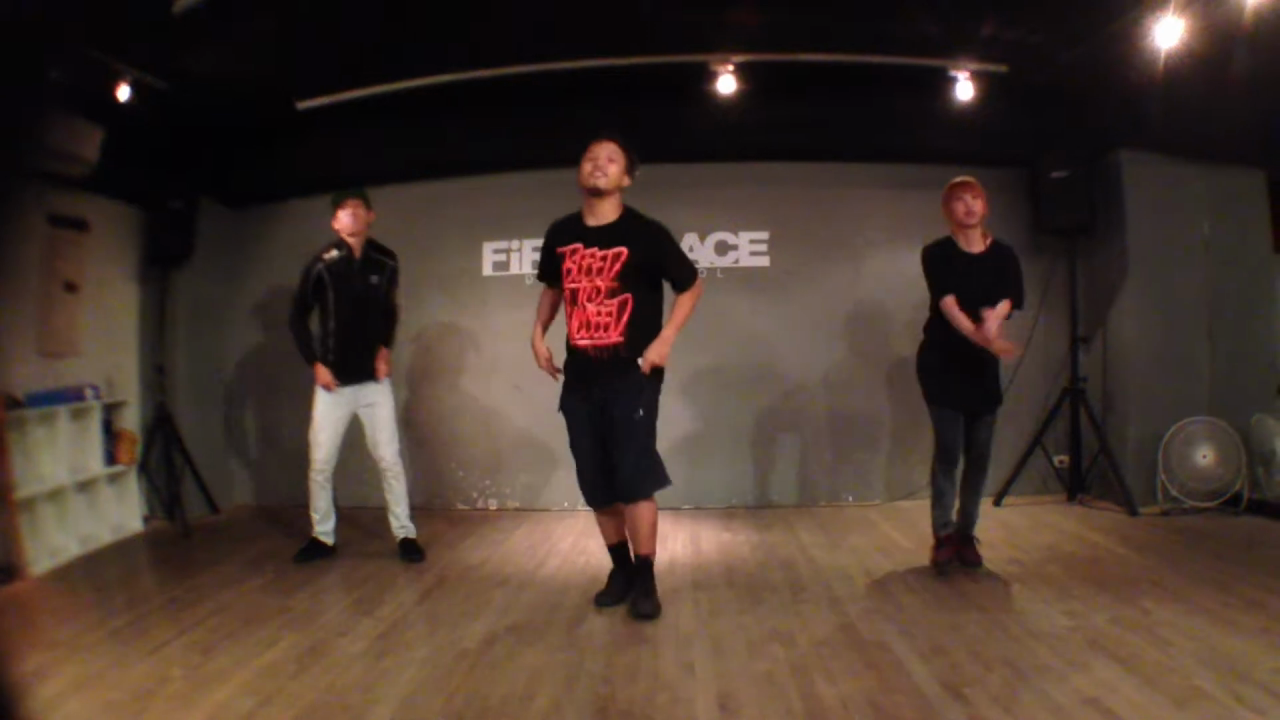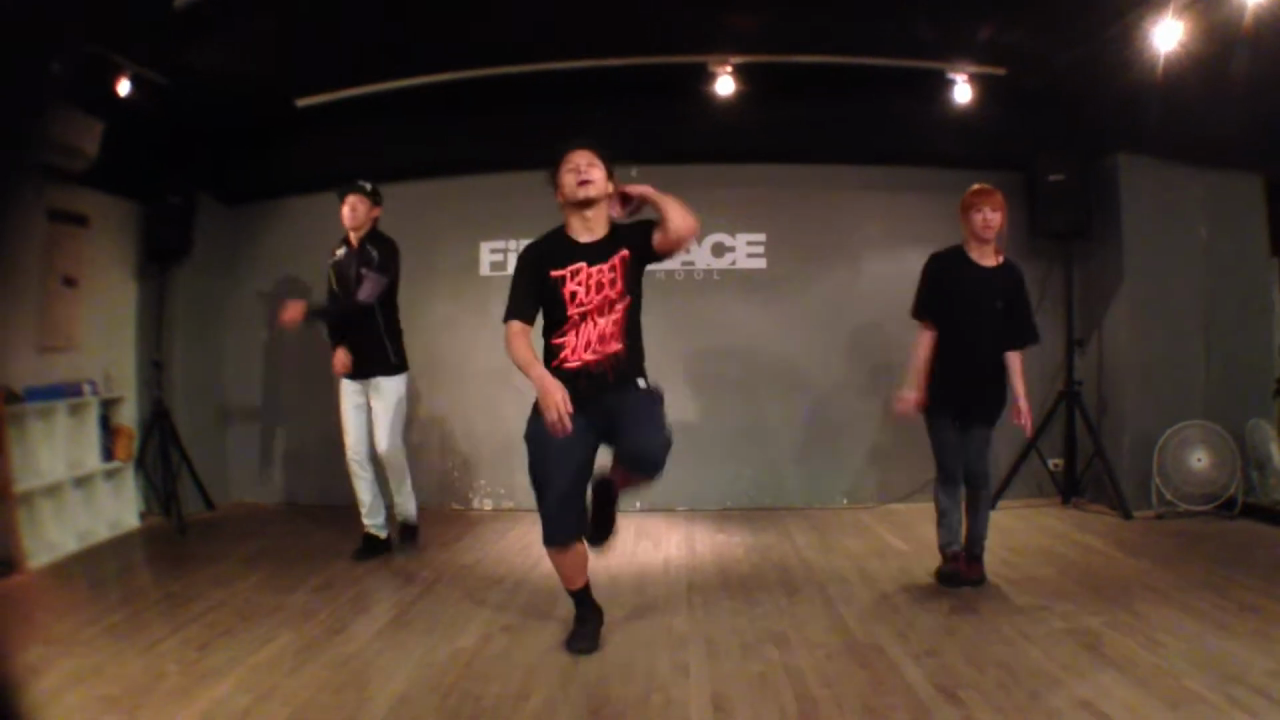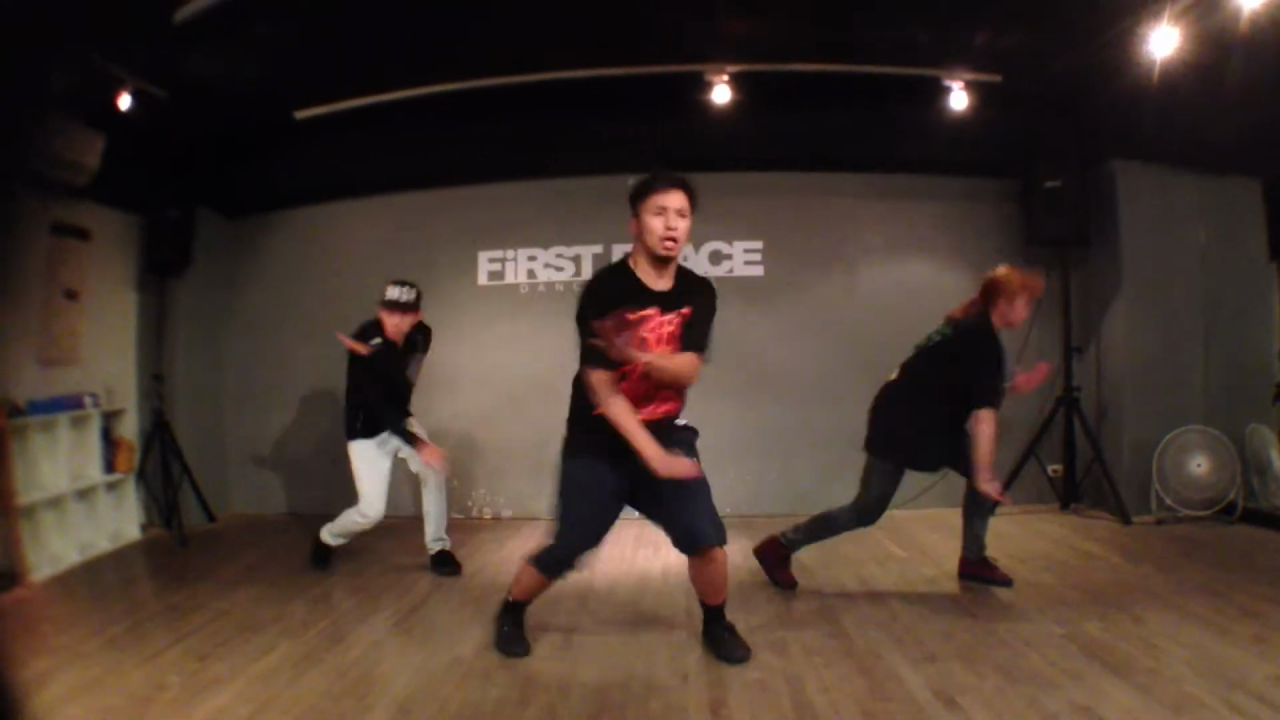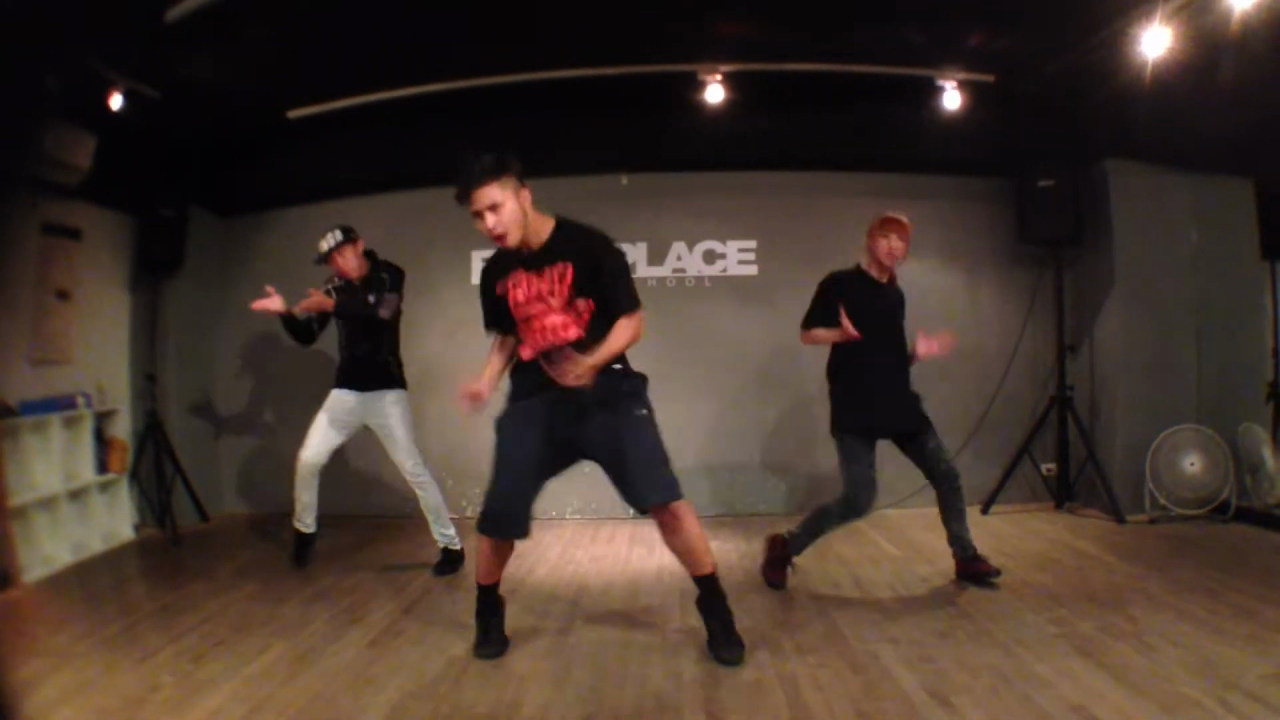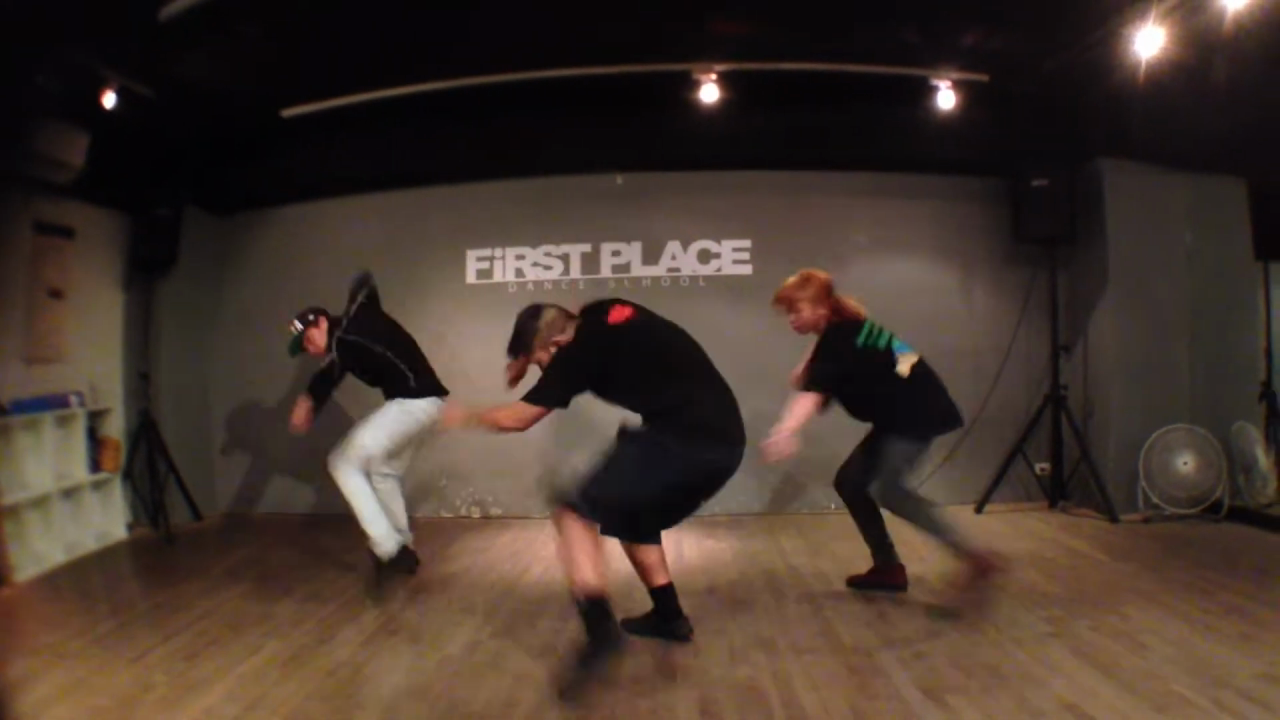
dt=1s
person 1, frame 1
left shoulder: (646, 235)
right shoulder: (560, 234)
left elbow: (690, 286)
left wrist: (666, 338)
right wrist: (539, 333)
left hip: (630, 374)
right hip: (579, 377)
left knee: (634, 477)
right knee: (597, 483)
left ankle: (645, 581)
right ankle: (622, 570)
person 1, frame 2
left shoulder: (633, 239)
right shoulder: (540, 256)
left elbow: (685, 228)
right elbow: (515, 330)
left wrist: (646, 196)
right wrist: (544, 381)
left hip: (624, 387)
right hip: (565, 397)
left knee: (650, 454)
right knee: (560, 520)
left ankle: (608, 486)
right ankle: (585, 611)
person 1, frame 3
left shoulder: (699, 293)
right shoulder: (602, 289)
left elbow: (688, 371)
right elbow: (603, 388)
left wrist: (642, 354)
right wrist: (648, 452)
left hip: (665, 436)
right hip: (597, 446)
left knee: (706, 540)
right knee: (565, 554)
left ankle: (716, 624)
right ankle: (511, 611)
person 1, frame 4
left shoulder: (589, 245)
right shoulder: (496, 272)
left elbow: (632, 318)
left wrist: (592, 361)
right wrist: (486, 379)
left hip: (606, 391)
right hip: (534, 400)
left knee: (664, 500)
right knee: (500, 513)
left ankle: (716, 612)
right ankle: (489, 613)
person 1, frame 5
left shoulder: (578, 355)
right shoulder: (606, 316)
left elbow: (519, 417)
left wrist: (466, 416)
right wrist: (522, 360)
left hip: (683, 436)
right hip: (724, 438)
left knee: (573, 512)
right knee: (636, 515)
left ankle: (597, 633)
right ankle: (669, 614)
person 2, frame 1
left shoulder: (1002, 255)
right shoulder: (936, 254)
left elbow: (1008, 301)
right elbow: (948, 306)
left wrist: (994, 322)
right wrist: (981, 337)
left hip: (983, 369)
right hip: (942, 365)
left knee: (979, 454)
right knee: (948, 449)
left ankle: (963, 534)
right ankle: (943, 537)
person 2, frame 2
left shoulder: (1012, 276)
right shoulder: (942, 265)
left elbow: (1013, 343)
right elbow: (927, 329)
left wrist: (1020, 397)
right wrist: (913, 384)
left hip: (984, 388)
right hip: (942, 388)
left knee: (976, 472)
right knee: (950, 469)
left ankle: (974, 554)
right ankle: (952, 553)
person 2, frame 3
left shoulder: (977, 334)
right shoulder: (979, 340)
left elbow: (983, 393)
right elbow: (983, 409)
left wrist: (1017, 384)
right wrist: (984, 475)
left hip: (929, 424)
right hip: (898, 421)
left knee: (984, 482)
right knee: (868, 510)
left ankle: (973, 559)
right ankle: (777, 548)
person 2, frame 4
left shoulder: (894, 293)
right shoulder: (841, 284)
right elbow: (809, 334)
left wrist: (919, 349)
right wrist: (841, 334)
left hip: (900, 404)
right hip: (856, 407)
left knee: (946, 475)
right knee: (857, 501)
left ankle: (966, 557)
right ankle: (783, 549)
person 2, frame 5
left shoulder: (836, 337)
right shoulder: (840, 328)
left elbow: (812, 392)
right elbow: (820, 385)
left wrist: (783, 432)
right wrist: (804, 379)
left hip: (910, 412)
right hip: (906, 409)
left knee: (884, 488)
right knee: (850, 483)
left ankle: (974, 558)
right ankle: (889, 568)
person 3, frame 1
left shoulder: (386, 262)
right shoulder: (322, 264)
right elbow: (297, 318)
left wrist: (385, 349)
right wrist: (315, 363)
left hip: (374, 380)
right hip: (334, 380)
left knee: (389, 459)
right knee: (320, 462)
left ankle: (405, 535)
right ankle: (322, 537)
person 3, frame 2
left shoulder: (384, 250)
right shoulder: (339, 257)
left elbow: (358, 306)
right elbow: (337, 310)
left wrist: (306, 313)
right wrist: (338, 348)
left hip: (388, 366)
right hip: (352, 370)
left knee: (388, 447)
right knee: (355, 454)
left ankle: (406, 516)
right ankle: (375, 531)
person 3, frame 3
left shoulder: (422, 335)
right shoulder: (363, 341)
left elbow: (402, 388)
right elbow: (374, 405)
left wrist: (373, 356)
right wrist: (418, 443)
left hip: (399, 421)
right hip: (365, 431)
left knee: (434, 472)
right knee: (372, 512)
left ankle: (438, 548)
right ankle: (327, 538)
person 3, frame 4
left shoulder: (391, 276)
right shoulder: (335, 288)
left elbow: (381, 323)
right elbow: (306, 335)
left wrist: (335, 305)
right wrist: (284, 312)
left hip: (388, 393)
right hip: (346, 392)
left knee: (413, 470)
right knee: (308, 461)
left ankle: (449, 544)
right ankle: (305, 530)
person 3, frame 5
left shoulder: (344, 338)
right shoulder: (361, 312)
left elbow: (327, 379)
right elbow: (364, 285)
left hip: (412, 402)
right hip: (426, 399)
left knee: (342, 463)
right knee: (383, 472)
left ankle: (388, 551)
right ankle: (400, 551)
